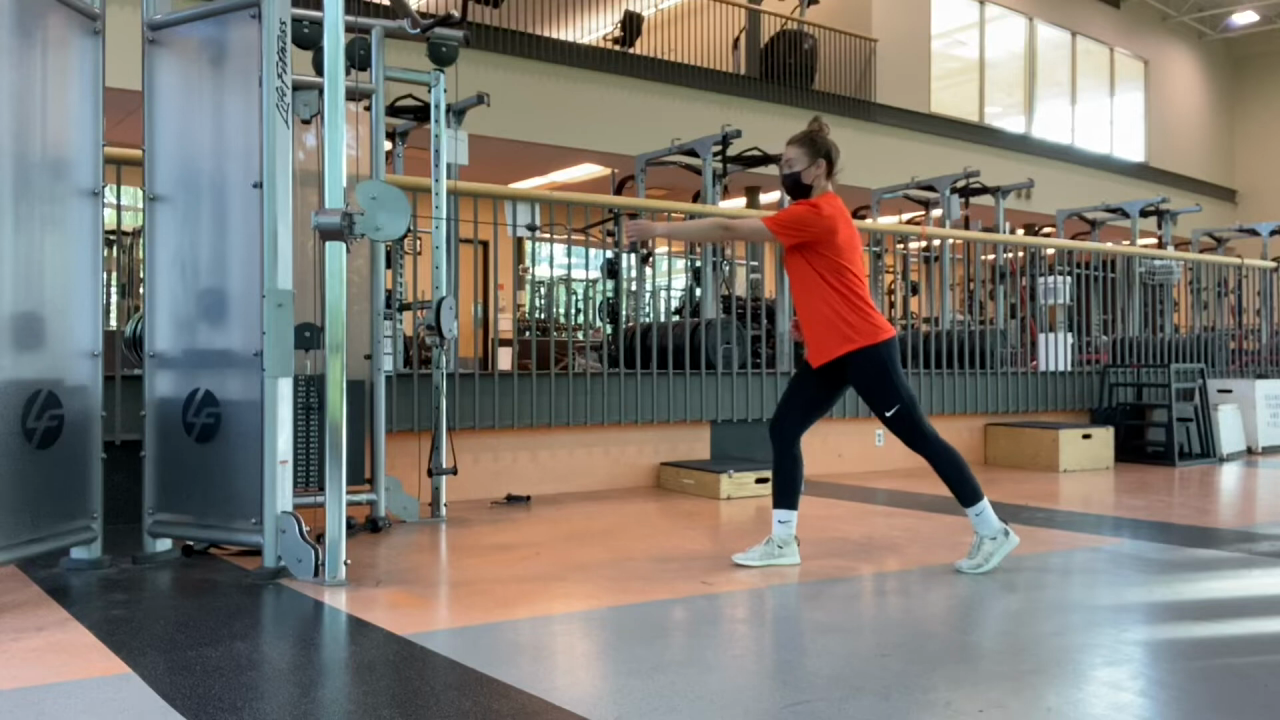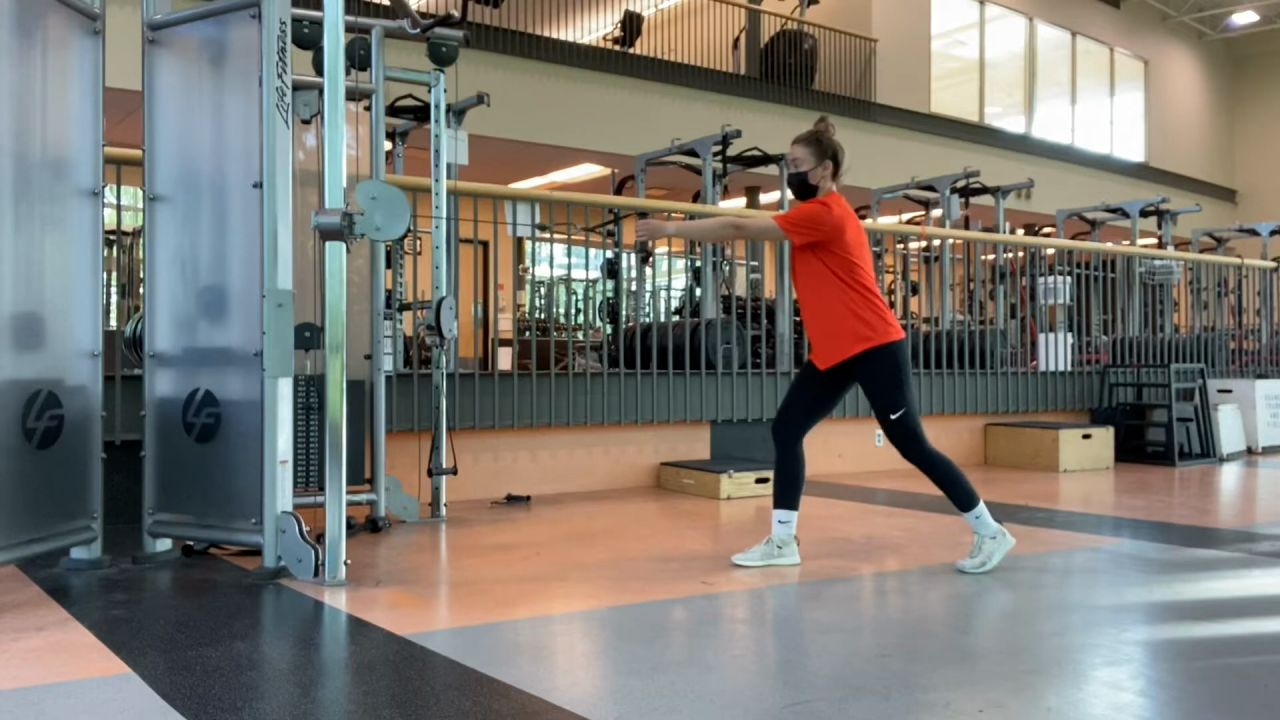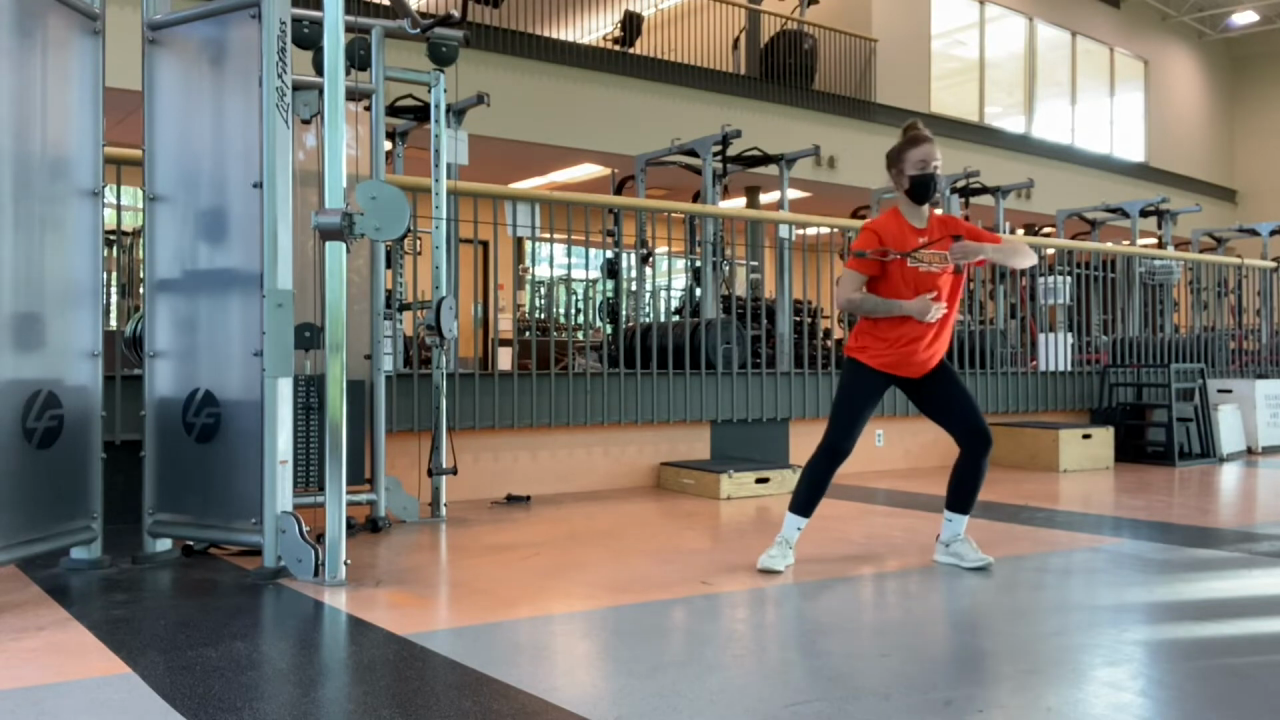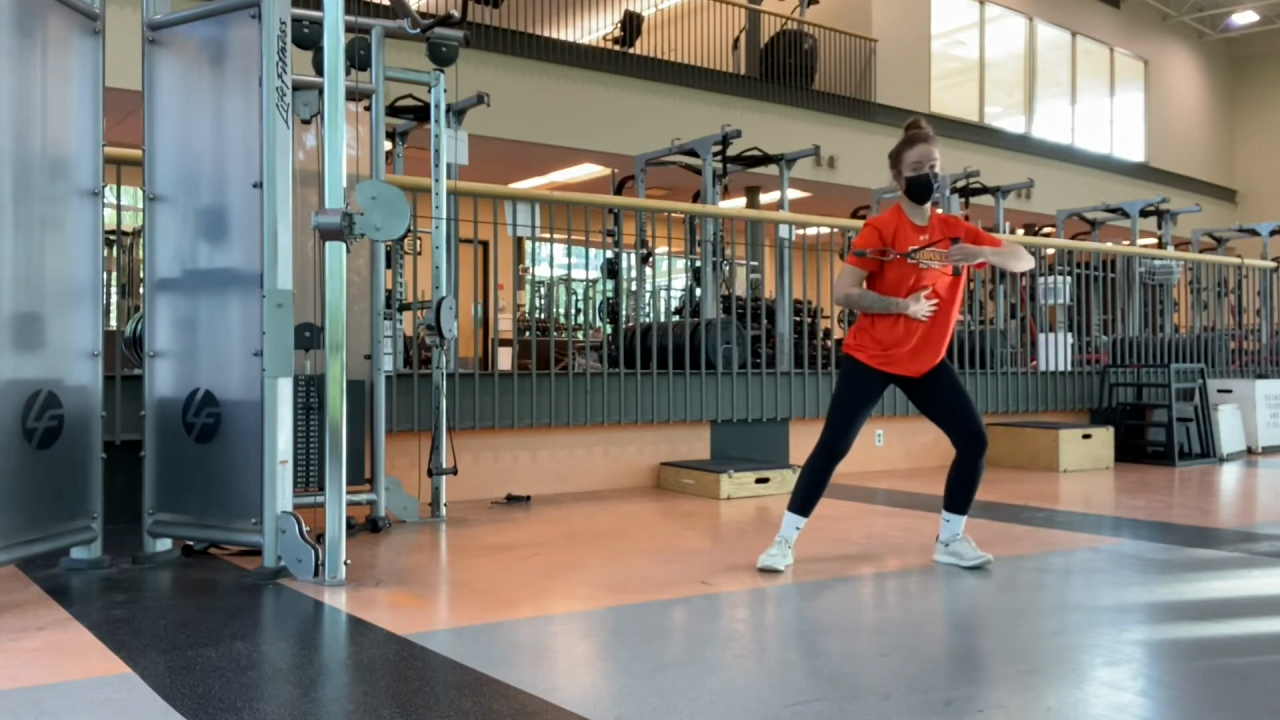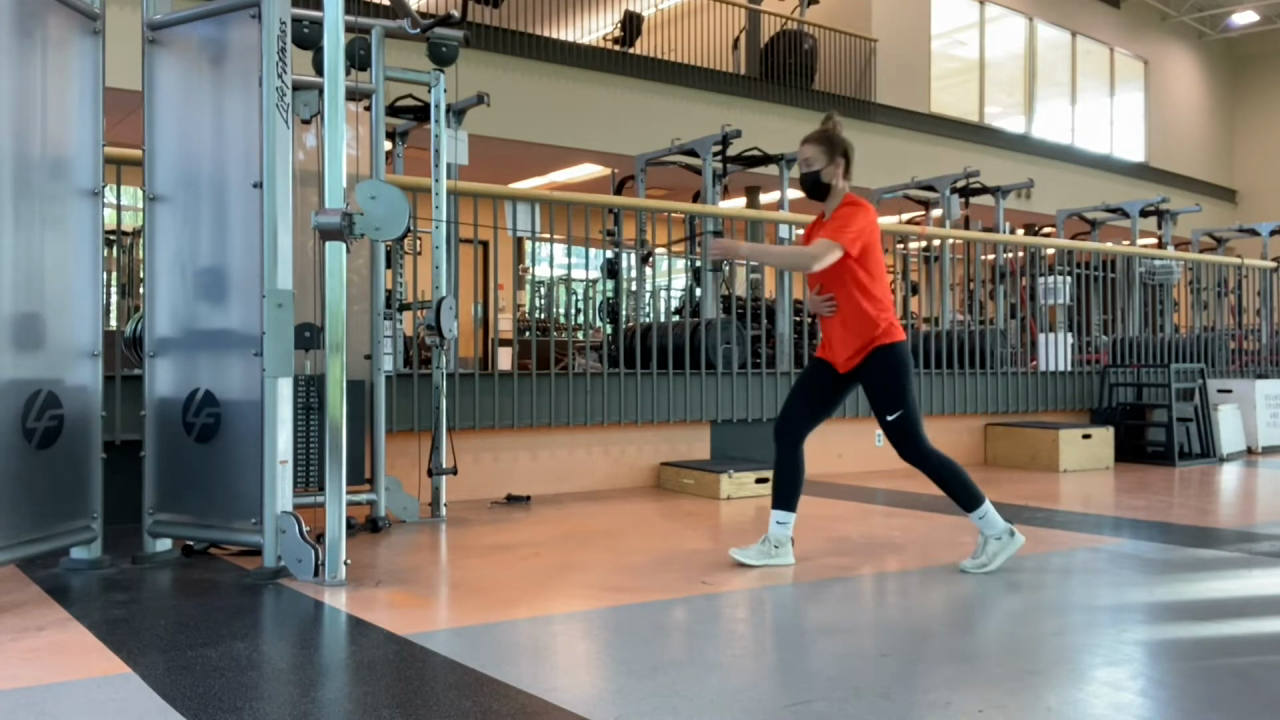
dt=0.7s
person 1, frame 1
left shoulder: (817, 214)
right shoulder: (815, 216)
left elbow: (730, 229)
left wrist: (659, 230)
right wrist: (807, 320)
left hip: (864, 349)
right hip: (829, 353)
left knee: (919, 437)
right knee: (783, 431)
left ankle: (992, 531)
right ankle: (783, 542)
person 1, frame 2
left shoulder: (826, 212)
right shoulder: (813, 217)
left elbow: (741, 228)
left wrist: (670, 228)
left hip: (875, 348)
right hip: (832, 353)
left knee: (911, 445)
right knee: (785, 431)
left ankle: (989, 532)
right ankle: (782, 541)
person 1, frame 3
left shoulder: (955, 230)
right shoulder: (878, 232)
left elbow: (1027, 257)
right elbow: (846, 299)
left wrist: (984, 249)
right wrist: (909, 308)
left hip: (928, 363)
right hip: (871, 360)
left knee: (978, 439)
right knee: (836, 446)
left ankle: (951, 539)
right ankle: (785, 541)
person 1, frame 4
left shoulder: (956, 229)
right shoulder: (880, 228)
left elbow: (1024, 260)
right elbow: (843, 293)
left wrist: (983, 253)
right wrist: (902, 305)
left hip: (927, 361)
right hip: (870, 358)
left knee: (974, 440)
right knee: (833, 445)
left ankle: (950, 539)
right ankle: (785, 541)
person 1, frame 5
left shoulder: (856, 211)
right shoulder: (818, 224)
left elbow: (814, 259)
left wrist: (742, 249)
right wrist: (813, 304)
left hip: (879, 349)
right hip: (835, 353)
left knee: (912, 449)
right knee: (787, 430)
left ankle: (996, 533)
right ankle: (778, 540)
